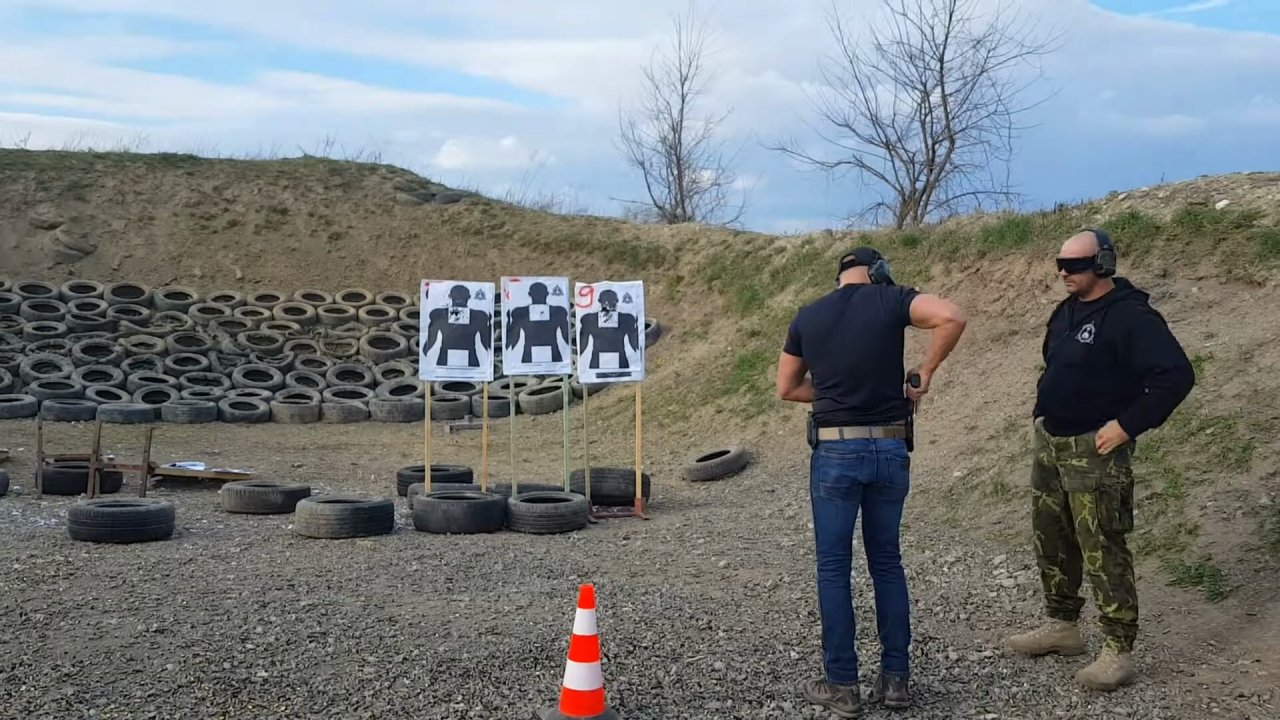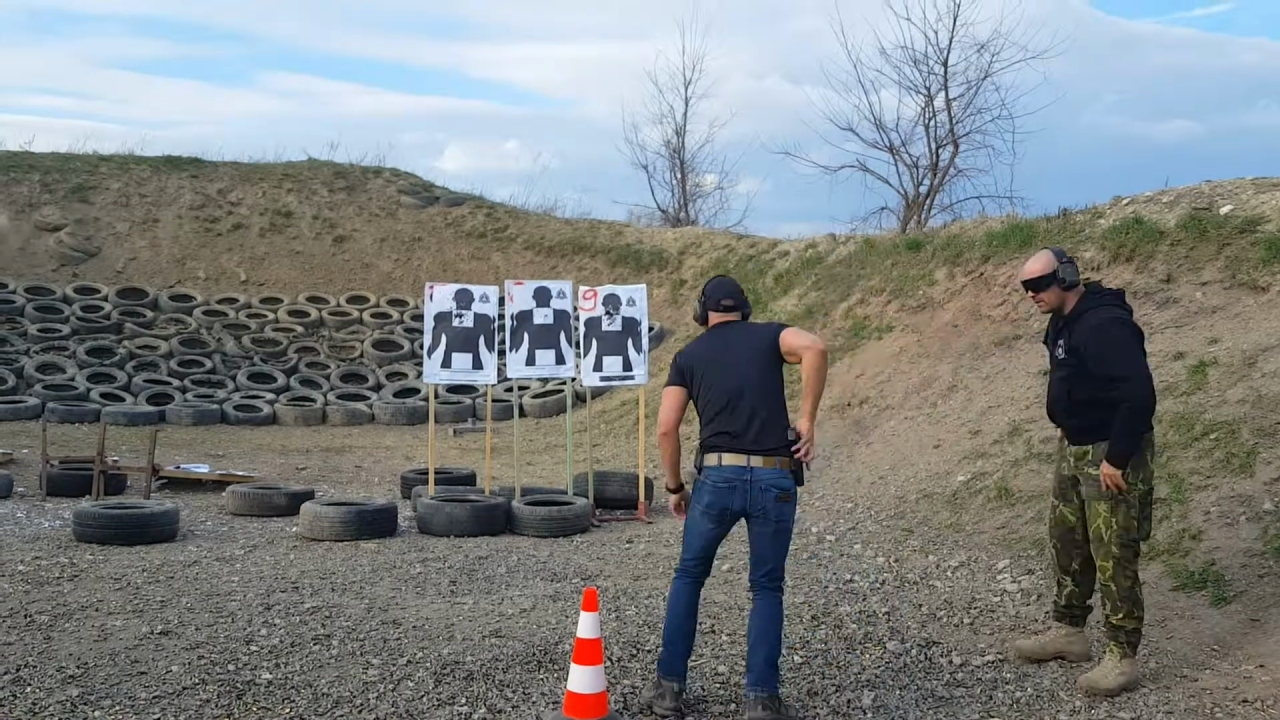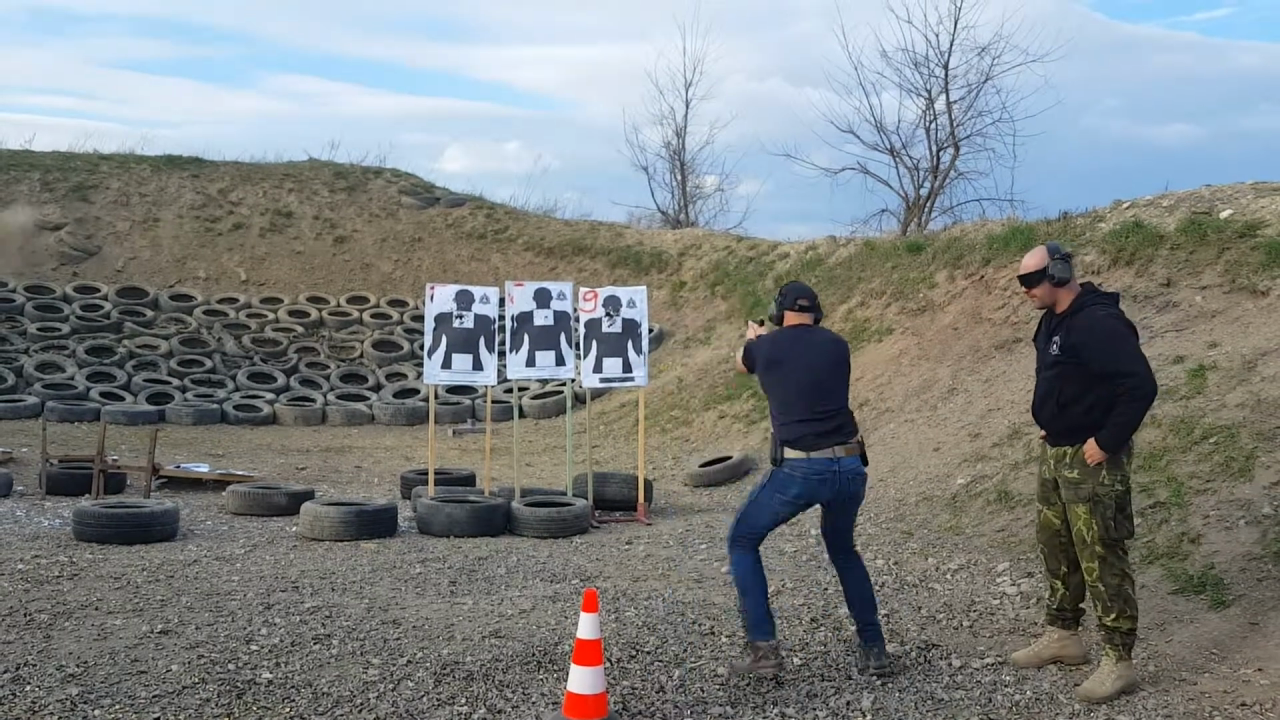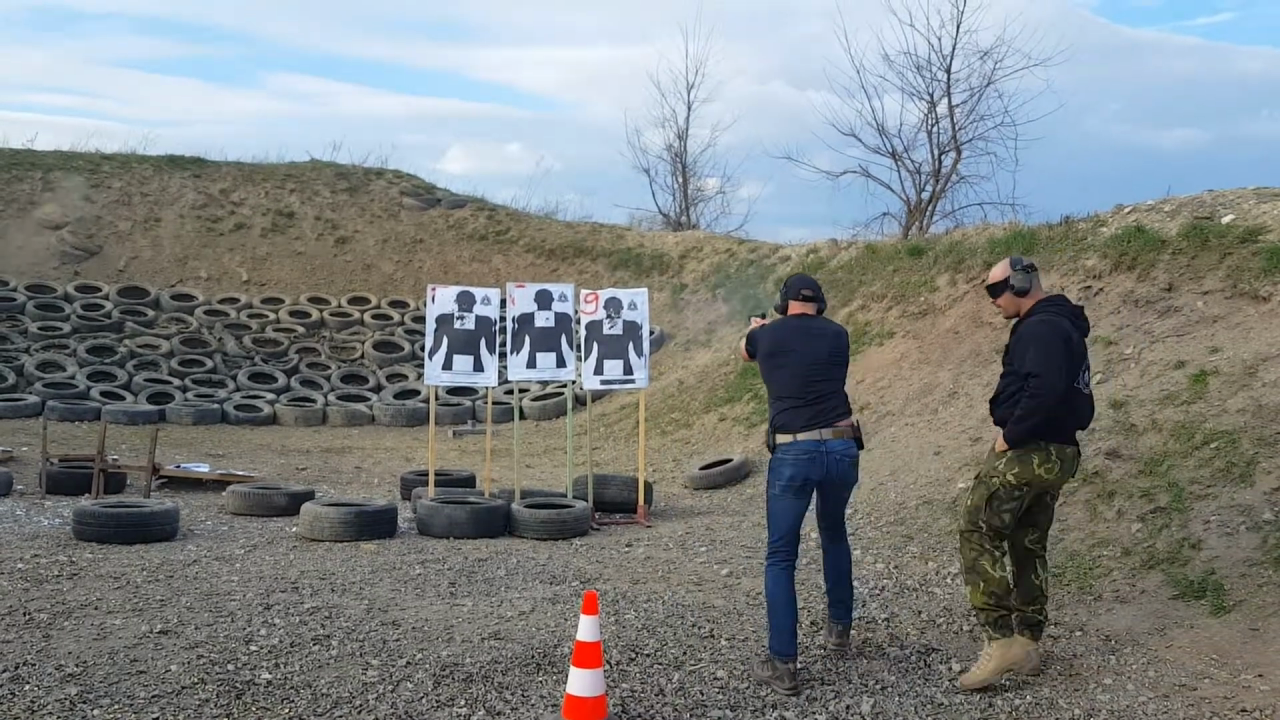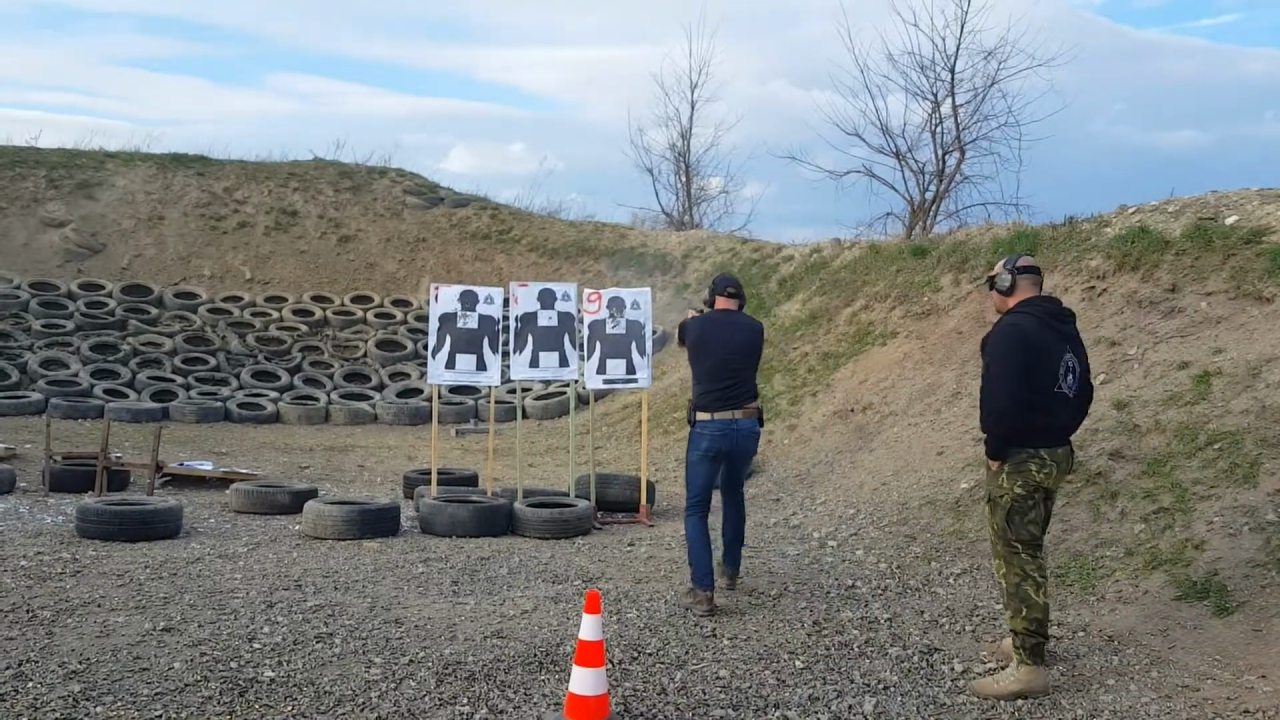
dt=1s
person 1, frame 1
left shoulder: (1131, 317)
right shoulder: (1066, 312)
left elbow: (1176, 374)
left wrist: (1127, 424)
right wrist: (1042, 413)
left hip: (1096, 447)
right hip: (1050, 440)
left knee: (1102, 548)
right knee: (1051, 538)
left ankle: (1118, 652)
right ankle: (1061, 626)
person 1, frame 2
left shoulder: (1104, 324)
right shoulder: (1064, 321)
left elbow: (1138, 392)
left wrist: (1116, 455)
left hip: (1114, 455)
right hip: (1076, 448)
left knee: (1113, 556)
right knee: (1068, 544)
left ankle: (1123, 658)
right ankle: (1068, 631)
person 1, frame 3
left shoulder: (1100, 323)
right shoulder: (1053, 321)
left elbow: (1140, 386)
left wrist: (1107, 442)
left hip: (1090, 458)
right hip: (1056, 452)
left knee: (1101, 557)
right knee: (1056, 546)
left ankle: (1118, 661)
right ankle: (1062, 635)
person 1, frame 4
left shoulder: (1040, 328)
right shoulder: (1060, 326)
left elbow: (1045, 390)
left wrist: (1011, 434)
left hip: (1026, 453)
right hip: (1056, 453)
left knee: (978, 537)
right knee: (1028, 547)
left ankle: (1003, 642)
right ankle: (1025, 639)
person 1, frame 5
left shoulder: (1011, 330)
right shoulder: (1066, 331)
left elbow: (998, 399)
right elbow: (1082, 394)
left wrist: (995, 450)
left hip: (1019, 460)
right hip: (1055, 456)
left knee: (1016, 558)
right knee: (1028, 551)
left ankle: (1027, 668)
right ankle: (1025, 643)
person 2, frame 1
left shoulder: (808, 317)
right shoulder: (893, 299)
left elbow: (786, 387)
right elbow: (952, 318)
right wrist: (924, 374)
left hip: (836, 453)
right hip: (889, 451)
left knee: (833, 568)
right knee: (886, 563)
right ankle: (895, 677)
person 2, frame 2
left shoulder: (688, 356)
right shoulder: (768, 334)
left elbow: (666, 428)
right elbow: (815, 347)
left wrist: (675, 487)
right wrist: (808, 420)
left hip: (718, 477)
right hip: (773, 479)
left knee: (689, 577)
right knee: (767, 588)
person 2, frame 3
left shoulder: (763, 348)
right shoulder: (837, 346)
left elbow: (741, 361)
left hip: (798, 470)
right hip: (849, 467)
left knee: (742, 541)
right knee: (843, 551)
left ankle: (763, 646)
right ankle: (873, 648)
person 2, frame 4
left shoulder: (766, 336)
right shoulder: (838, 335)
left elbow: (745, 351)
left hip: (793, 454)
right hip: (841, 449)
left knee: (781, 558)
right knee: (833, 533)
left ankle: (783, 663)
right ankle: (839, 626)
person 2, frame 5
left shoulder: (694, 326)
right shoulder: (754, 328)
left hip: (708, 428)
right hip: (747, 426)
left knee: (696, 509)
right knee: (732, 493)
left ankle: (702, 591)
right ankle: (730, 569)
